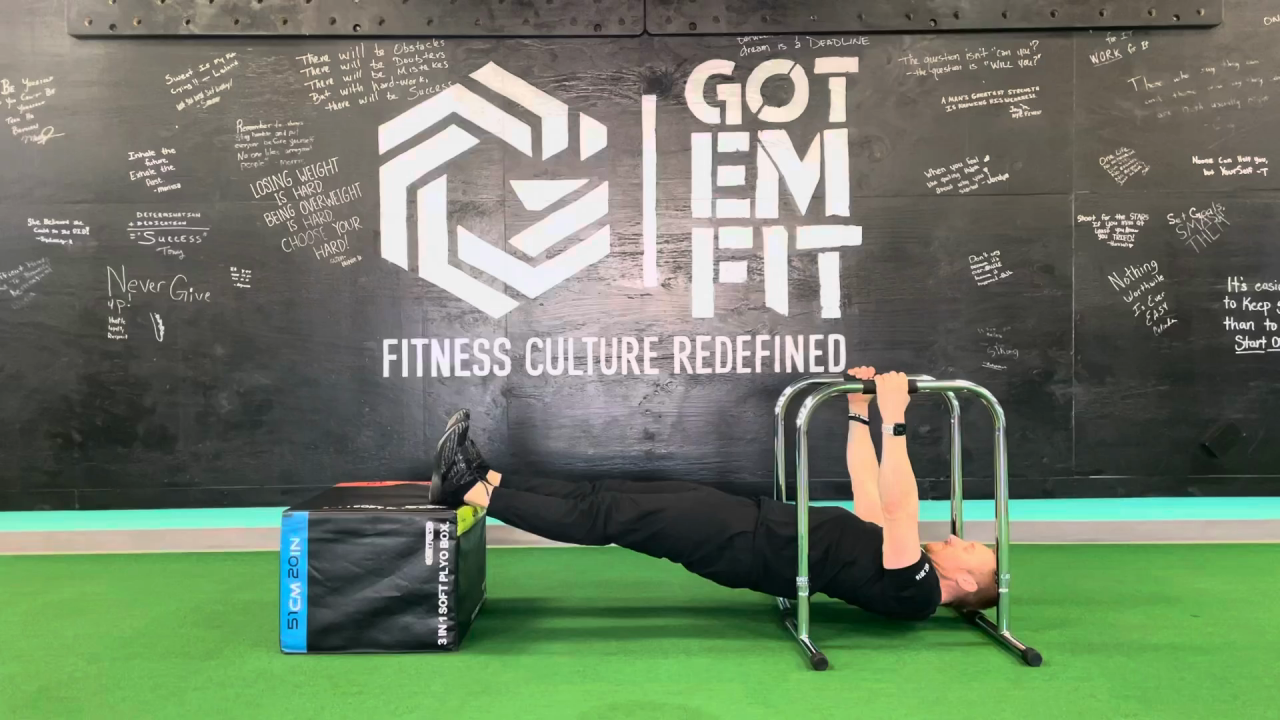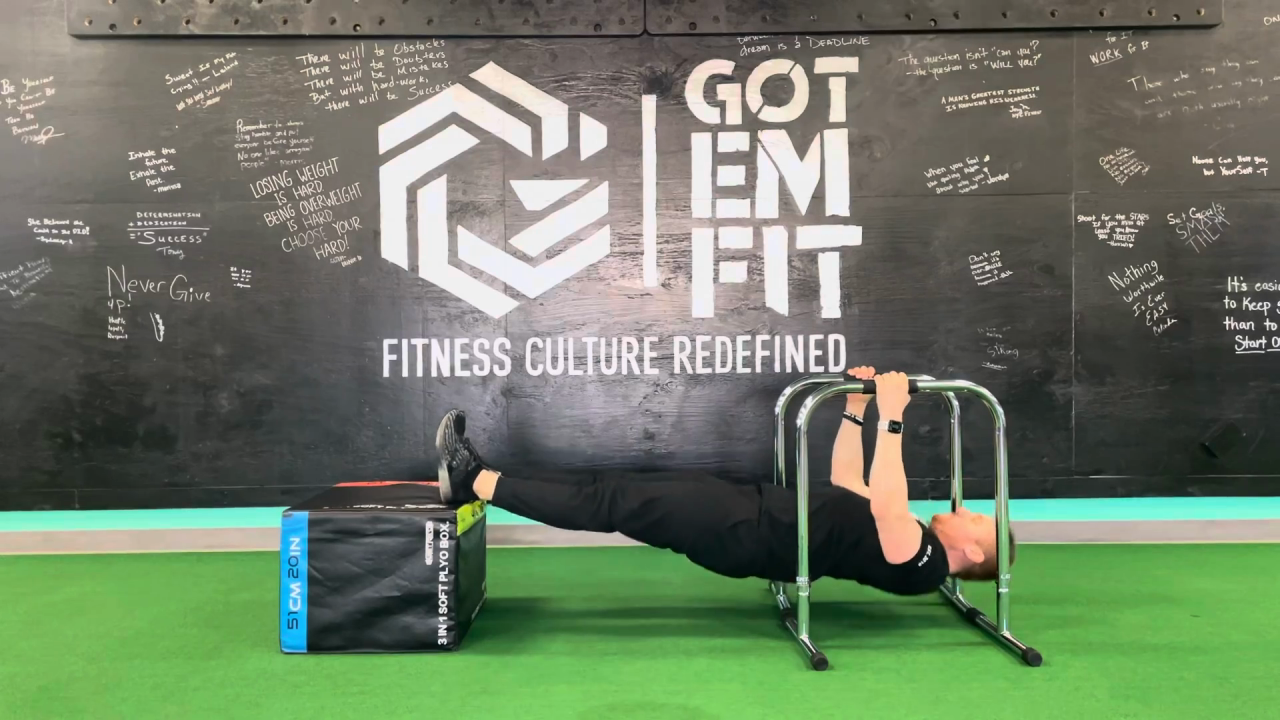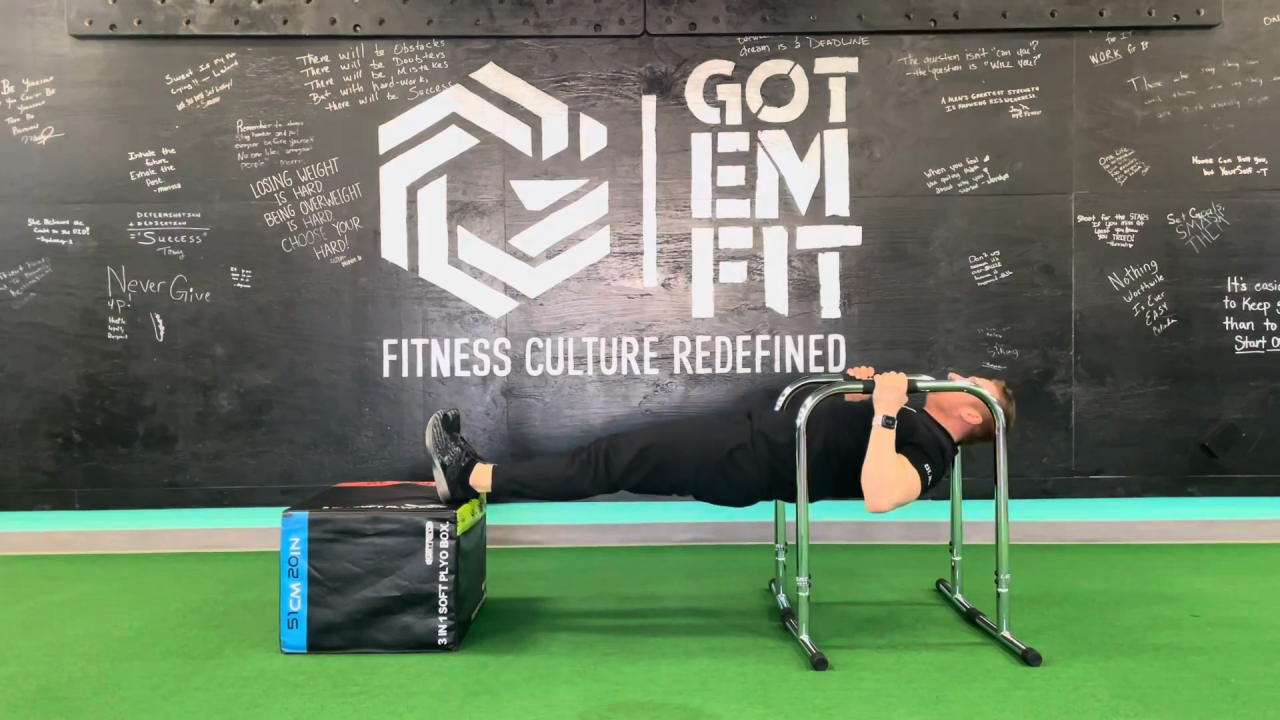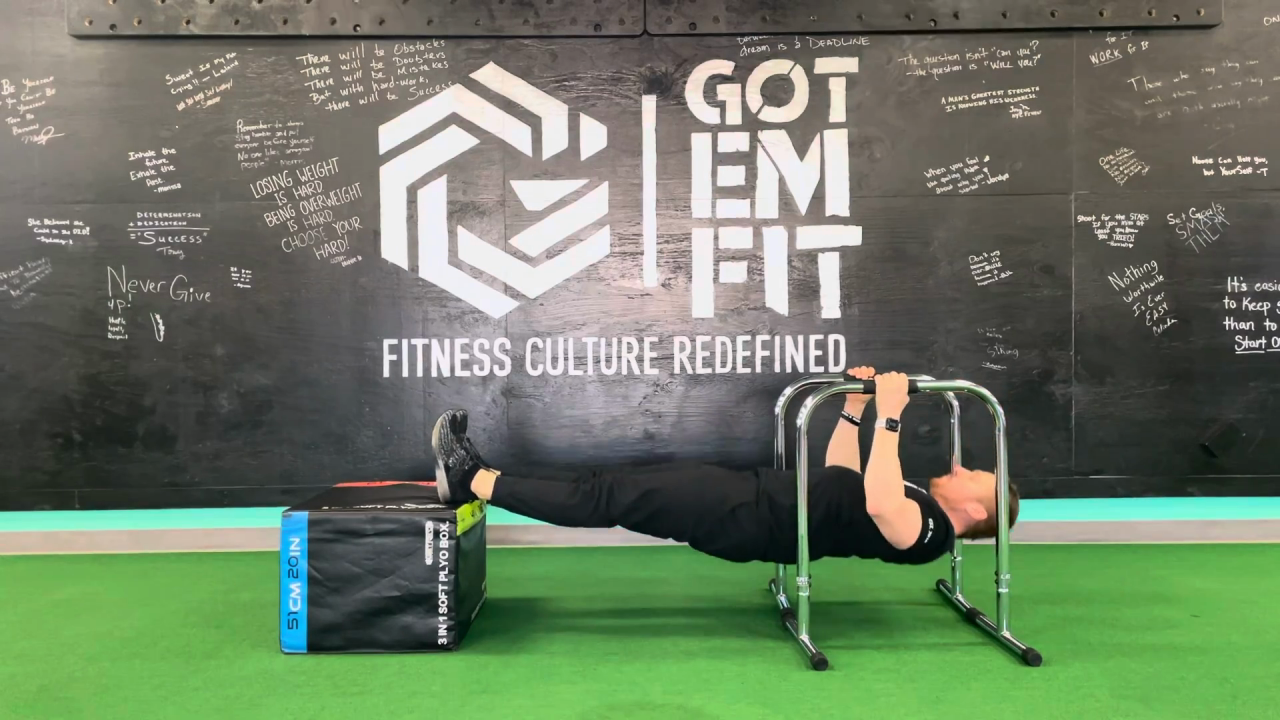
dt=0.7s
person 1, frame 1
left shoulder: (913, 592)
right shoulder: (907, 560)
left elbow: (898, 508)
right elbow: (868, 491)
left wrist: (894, 421)
right wrist: (859, 414)
left hip: (744, 545)
right hip: (753, 520)
left knee: (604, 519)
right knee: (605, 497)
left ankle: (470, 490)
right ankle: (483, 476)
person 1, frame 2
left shoulder: (918, 565)
right shoulder: (914, 543)
left elbow: (885, 505)
right elbow: (845, 482)
left wrist: (892, 419)
right wrist: (856, 409)
left hip: (747, 533)
right hip: (751, 504)
left knee: (610, 505)
right knee: (613, 494)
left ankle: (476, 481)
right ankle: (475, 477)
person 1, frame 3
left shoulder: (927, 452)
right shoulder: (917, 433)
left elbow: (878, 496)
left wrist: (885, 411)
right wrist: (861, 392)
left hip: (746, 461)
right hip: (749, 435)
left knee: (605, 466)
right knee: (611, 456)
left ankle: (471, 476)
right ankle: (476, 472)
person 1, frame 4
left shoulder: (925, 530)
right shoulder: (920, 506)
left elbow: (877, 502)
right elbow: (838, 477)
left wrist: (889, 417)
right wrist: (855, 407)
left hip: (746, 518)
right hip: (751, 490)
left knee: (605, 501)
right knee: (610, 484)
left ankle: (473, 480)
right ankle: (477, 475)
